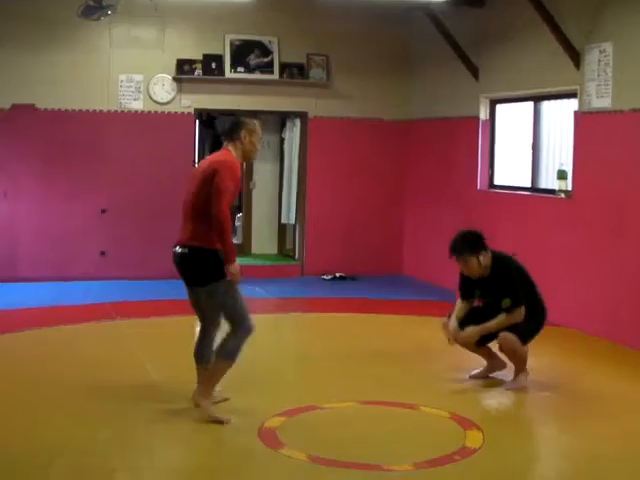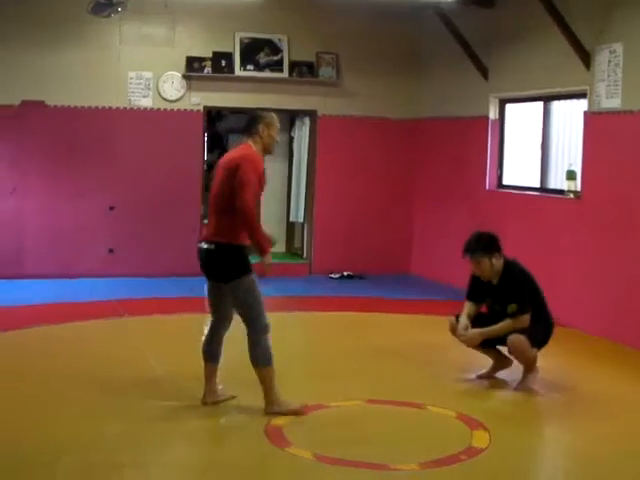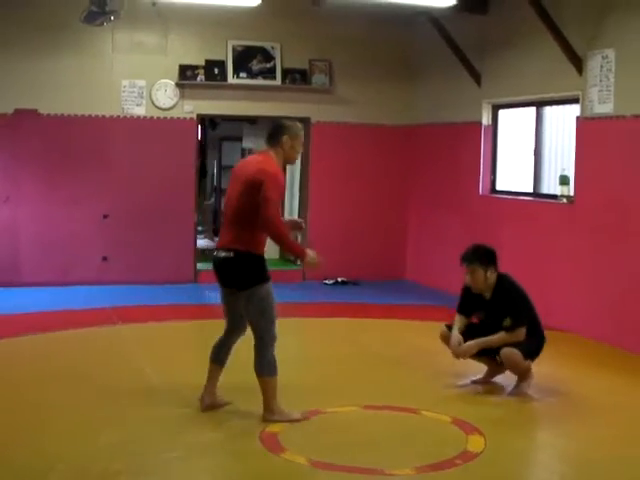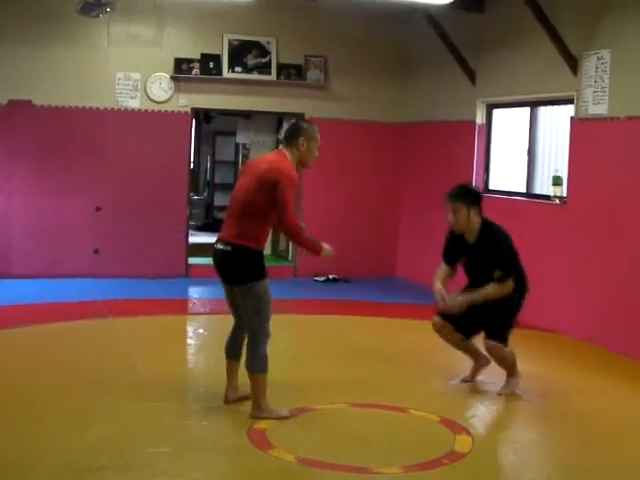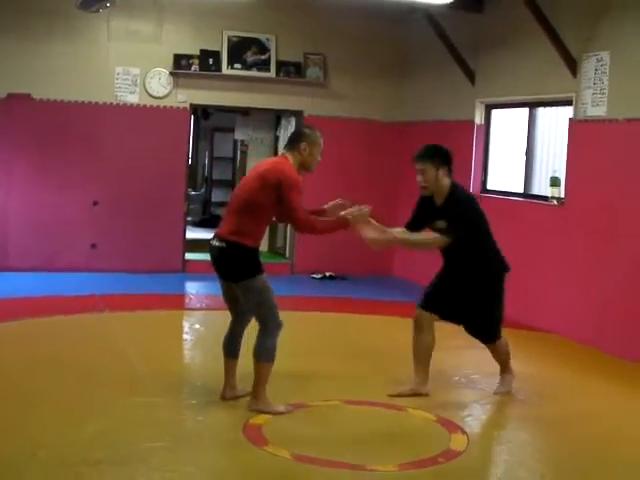
dt=0.3s
person 1, frame 1
left shoulder: (210, 162)
right shoulder: (228, 165)
right elbow: (219, 214)
left wrist: (223, 255)
right wrist: (231, 259)
left hip: (187, 252)
right hip: (202, 256)
left knee: (210, 325)
right knee: (242, 326)
left ankle: (204, 391)
right ankle: (204, 395)
person 1, frame 2
left shoulder: (231, 157)
right shoulder: (250, 160)
right elbow: (245, 207)
left wrist: (258, 236)
right wrist: (263, 248)
left hip: (211, 248)
right hip: (228, 252)
left knee: (220, 322)
right knee: (258, 327)
left ankle: (211, 390)
right ankle: (272, 401)
person 1, frame 3
left shoulder: (247, 164)
right shoulder: (271, 173)
right elbow: (270, 223)
left wrist: (283, 224)
right wrist: (300, 253)
left hip: (225, 256)
right hip: (245, 261)
left knee: (235, 327)
right knee: (266, 337)
left ankle: (209, 393)
right ankle: (272, 409)
person 1, frame 4
left shoulder: (259, 162)
right shoulder: (284, 172)
right elbow: (288, 224)
left wrist: (296, 228)
right wrist: (318, 248)
left hip: (225, 250)
right hip: (244, 256)
left knee: (243, 323)
right knee: (259, 333)
left ankle: (231, 387)
right ankle: (260, 406)
person 1, frame 5
left shoulder: (269, 167)
right shoulder: (287, 174)
left elbow: (283, 214)
right elbow: (301, 223)
left wrist: (324, 211)
right wrist: (344, 220)
left hip: (223, 247)
right hip: (239, 252)
left knee: (240, 319)
right knee: (271, 324)
left ankle: (230, 386)
right ankle: (259, 398)
person 2, frame 1
left shoulder: (508, 270)
right shoulder: (469, 270)
left elbow: (516, 315)
right elbow: (464, 300)
left wrist: (479, 331)
right wrist: (453, 320)
left hip: (527, 313)
left knee: (506, 339)
right knee: (457, 329)
left ankle: (521, 371)
right ankle: (494, 361)
person 2, frame 2
left shoulder: (517, 277)
right shoulder: (479, 275)
left elbow: (521, 321)
right elbow: (473, 302)
left wrist: (482, 333)
right wrist: (464, 319)
left hip: (534, 325)
left knee: (516, 341)
right knee: (455, 325)
left ankle: (530, 369)
right ankle: (500, 360)
person 2, frame 3
left shoulder: (510, 293)
right shoulder: (471, 288)
left elbow: (517, 334)
right elbow: (462, 315)
left wrist: (478, 344)
right wrist: (456, 333)
left hip: (527, 338)
left knee: (509, 354)
right knee: (446, 334)
left ankle: (525, 375)
right ankle: (494, 366)
person 2, frame 4
left shoulder: (497, 239)
right shoulder: (456, 234)
left elbow: (506, 286)
right elbow: (448, 264)
left wrist: (466, 299)
right wrist: (439, 285)
left hip: (508, 293)
right hip: (478, 289)
left knee: (492, 342)
right knee: (441, 322)
left ankle: (513, 375)
right ankle: (480, 359)
person 2, frame 5
left shoulder: (462, 203)
right shoulder: (427, 201)
left elbow: (439, 240)
right elbow: (410, 230)
left wrist: (391, 238)
right wrist: (380, 233)
left hip: (485, 274)
right hip: (455, 271)
left knee: (489, 335)
right knee: (423, 317)
left ankle: (506, 371)
right ankle: (420, 382)
